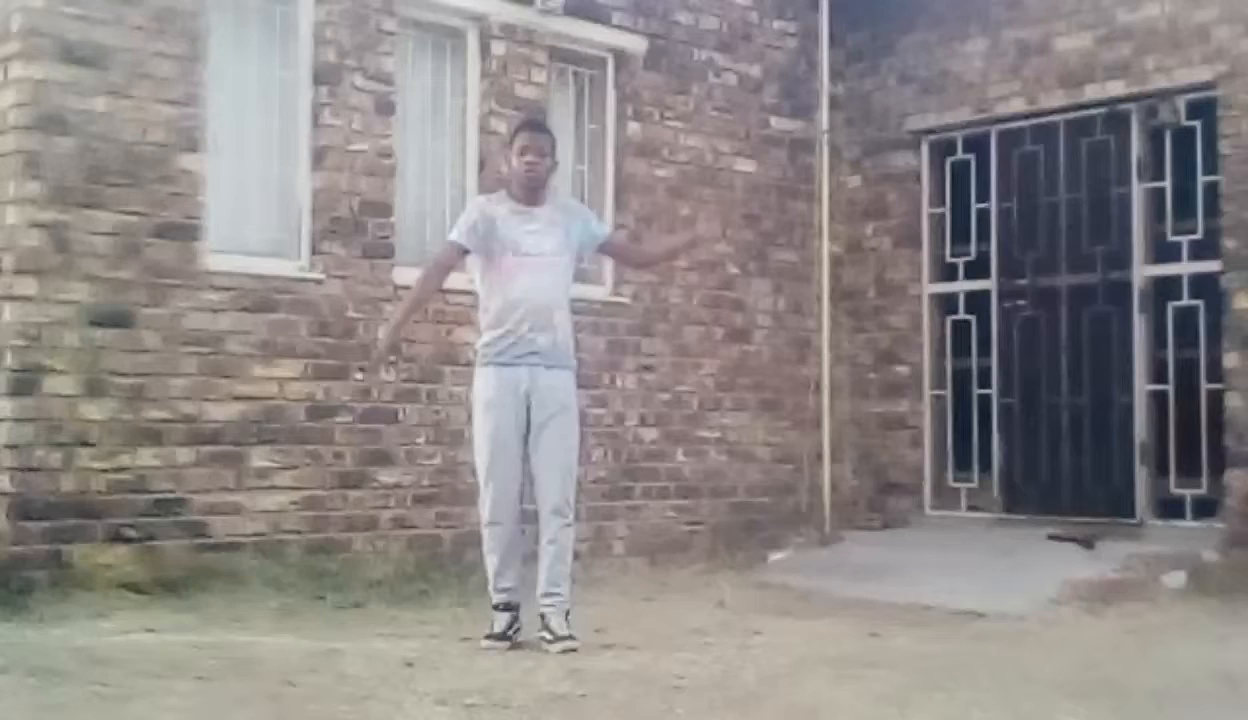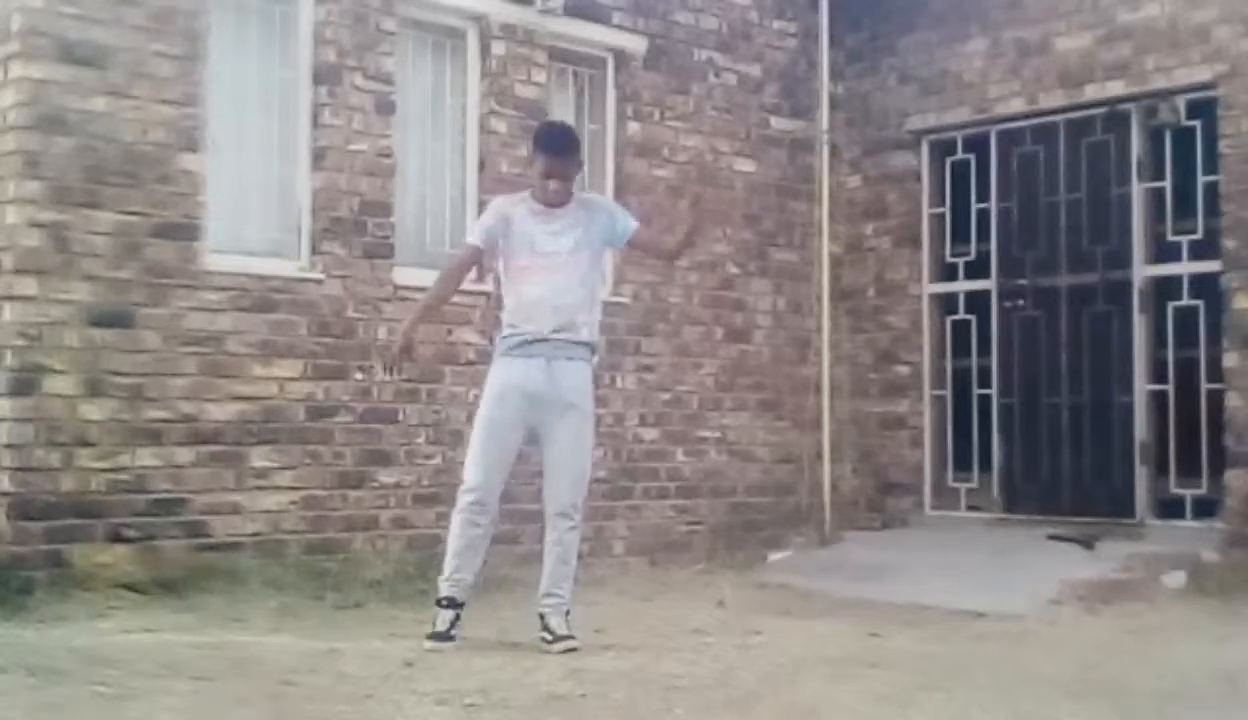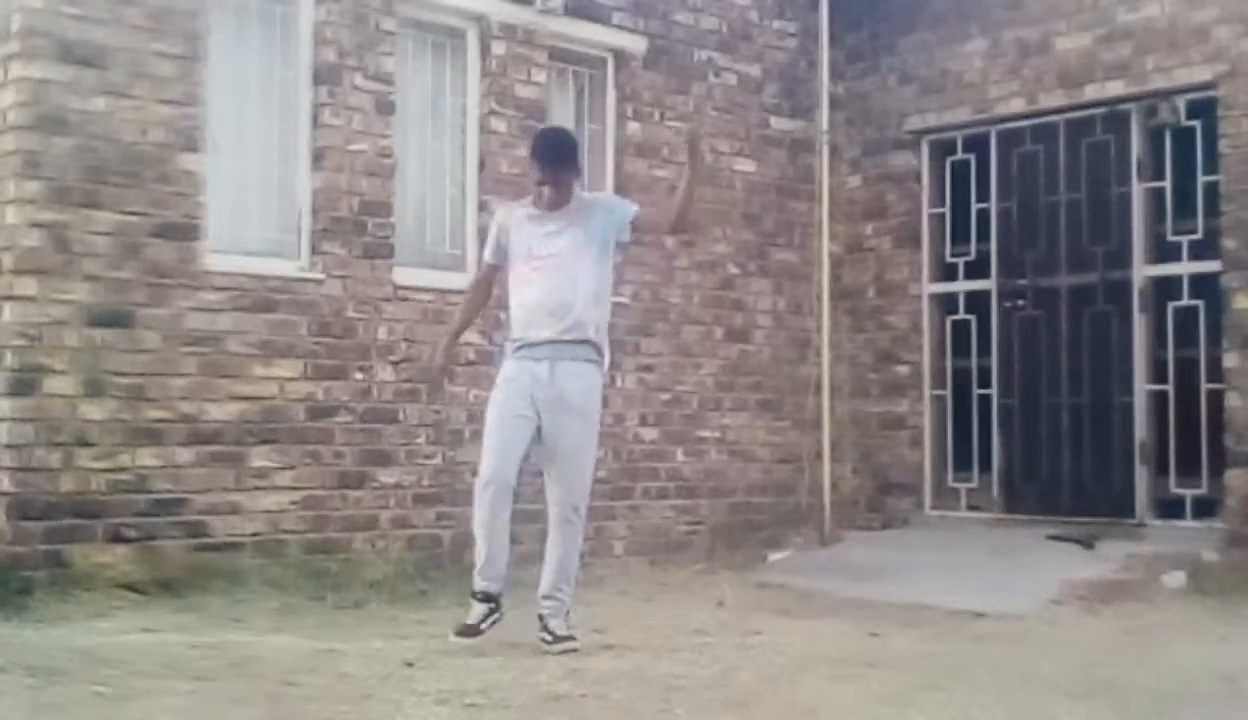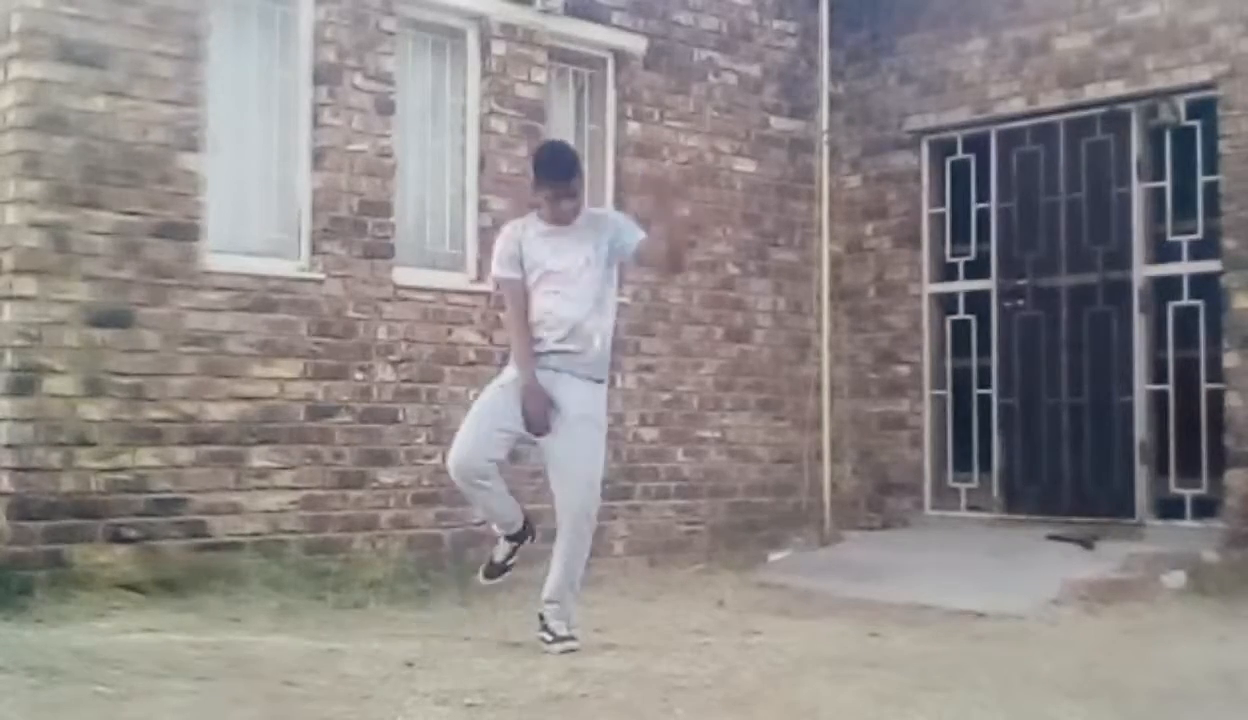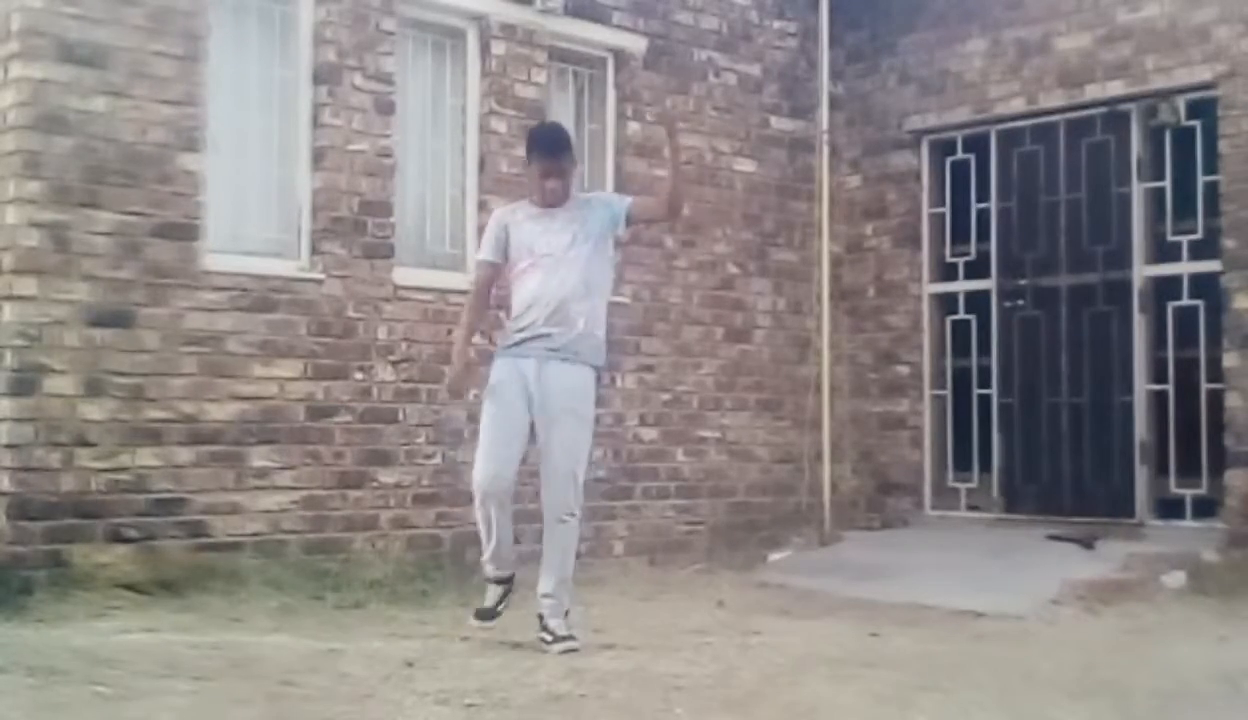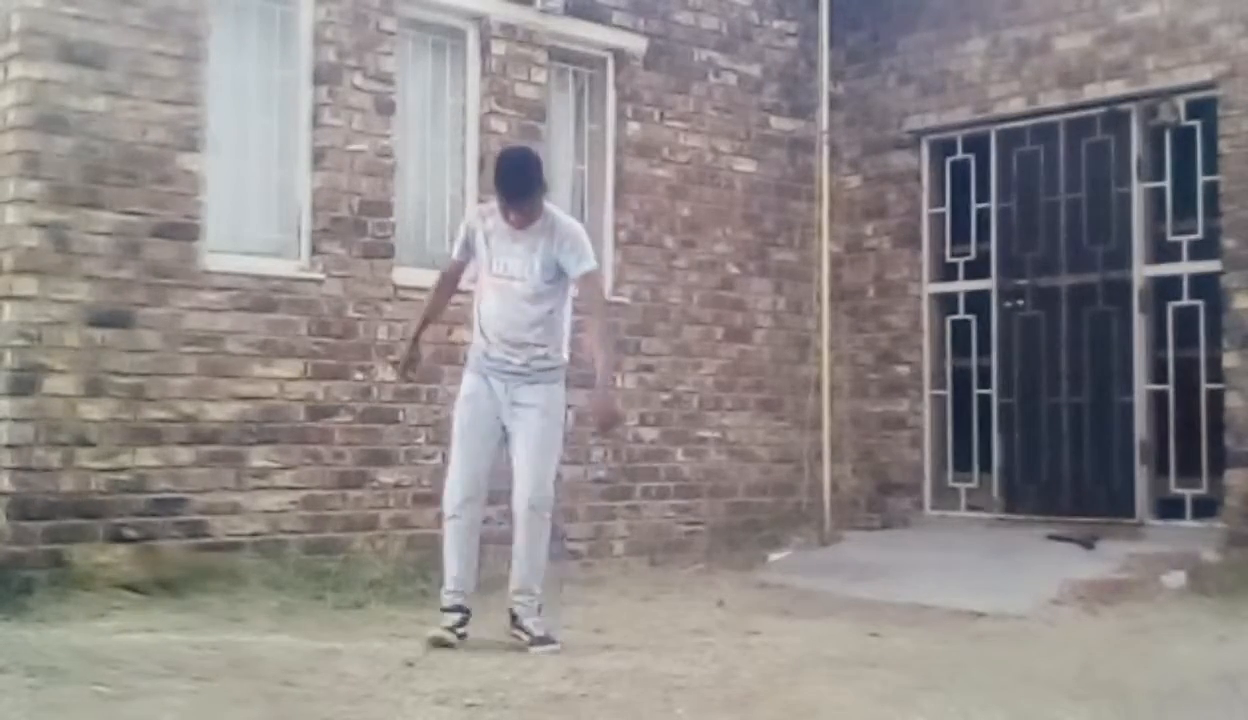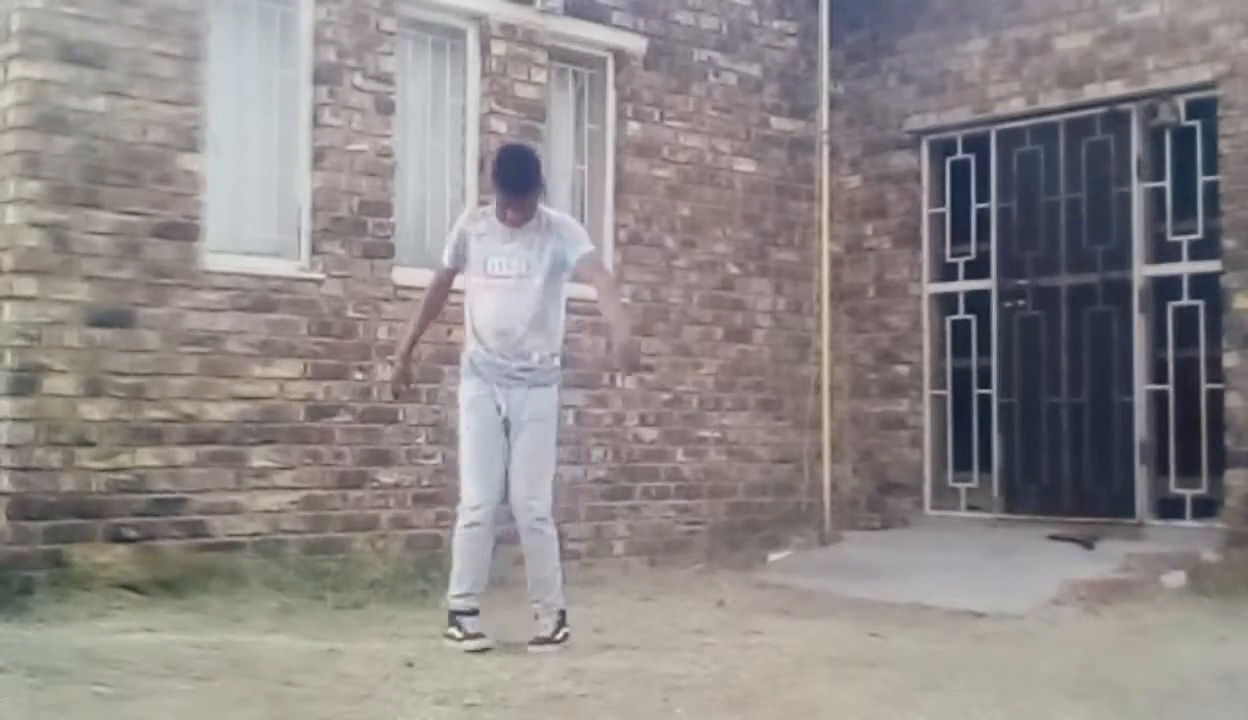
dt=0.7s
person 1, frame 1
left shoulder: (573, 216)
right shoulder: (484, 212)
left elbow: (638, 256)
right elbow: (439, 269)
left wrist: (695, 238)
right wrist: (394, 327)
left hip: (556, 371)
right hip: (498, 370)
left knee: (557, 499)
right knee: (498, 499)
left ankle: (554, 610)
right ankle: (504, 606)
person 1, frame 2
left shoulder: (601, 214)
right shoulder: (504, 212)
left elbow: (670, 249)
right elbow: (458, 269)
left wrist: (692, 206)
right wrist: (410, 327)
left hip: (572, 369)
right hip: (515, 364)
left knee: (566, 500)
right knee: (479, 484)
left ankle: (554, 611)
right ankle: (451, 597)
person 1, frame 3
left shoulder: (604, 212)
right shoulder: (509, 218)
left elbow: (672, 223)
right elbow: (483, 285)
left wrist: (690, 168)
right wrist: (449, 340)
left hip: (579, 368)
right hip: (521, 365)
left knee: (569, 500)
right knee: (494, 476)
left ankle: (554, 611)
right ankle: (488, 593)
person 1, frame 4
left shoulder: (609, 227)
right shoulder: (515, 236)
left elbow: (670, 262)
right elbow: (516, 315)
right wrist: (529, 385)
left hip: (582, 384)
right hip: (526, 374)
left knee: (580, 506)
right knee: (465, 460)
left ankle: (556, 614)
right ankle: (514, 527)
person 1, frame 5
left shoulder: (602, 210)
right shoulder: (507, 220)
left elbow: (668, 209)
right elbow: (482, 289)
left wrist: (671, 145)
right wrist: (460, 350)
left hip: (574, 367)
right hip: (514, 361)
left knee: (564, 496)
right knee: (490, 479)
left ankle: (553, 611)
right ankle: (498, 572)
person 1, frame 6
left shoulder: (566, 235)
right shoulder: (478, 222)
left elbow: (596, 309)
right elbow: (450, 279)
left wrist: (604, 384)
right wrist: (415, 338)
left hip: (540, 381)
right hip: (482, 374)
left knee: (532, 497)
right knee: (462, 493)
left ankle: (526, 610)
right ankle: (455, 606)
person 1, frame 7
left shoulder: (561, 231)
right shoulder: (469, 227)
left elbow: (598, 279)
right elbow: (439, 288)
left wrist: (620, 331)
right wrist: (405, 352)
left hip: (537, 385)
right hip: (480, 380)
left knee: (531, 507)
right knee: (478, 501)
left ankle: (551, 612)
right ankle: (464, 611)
